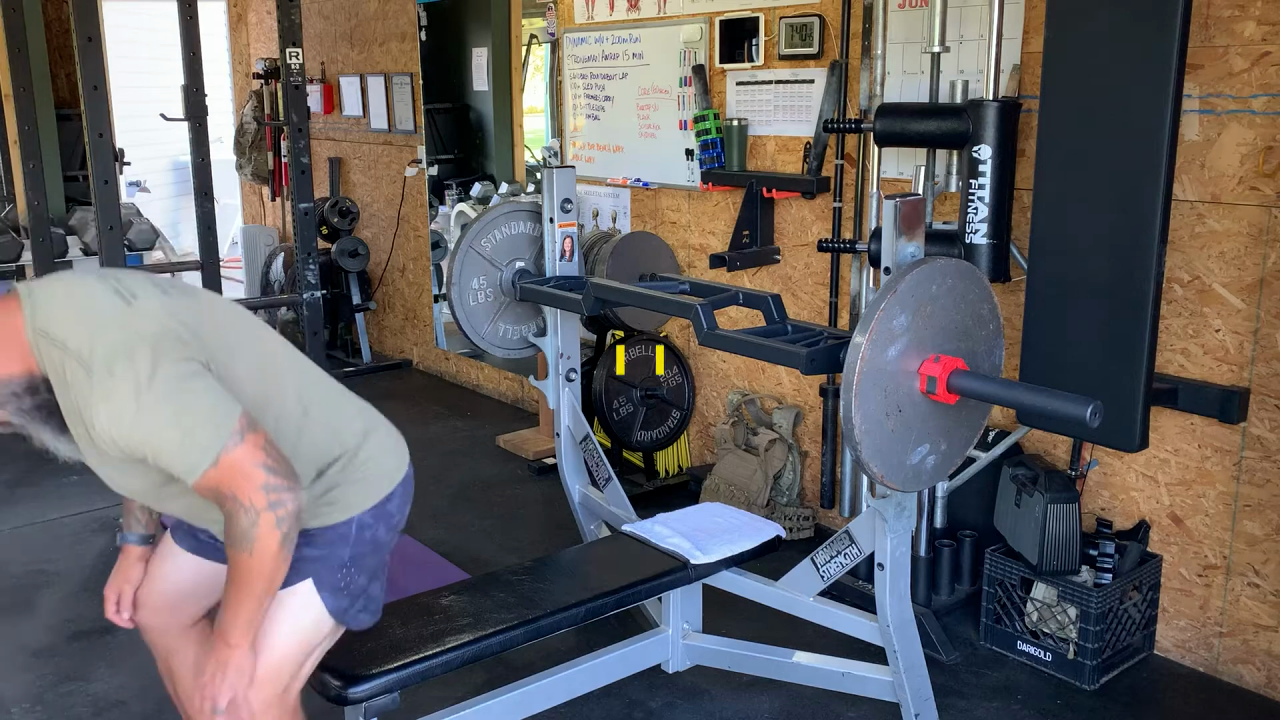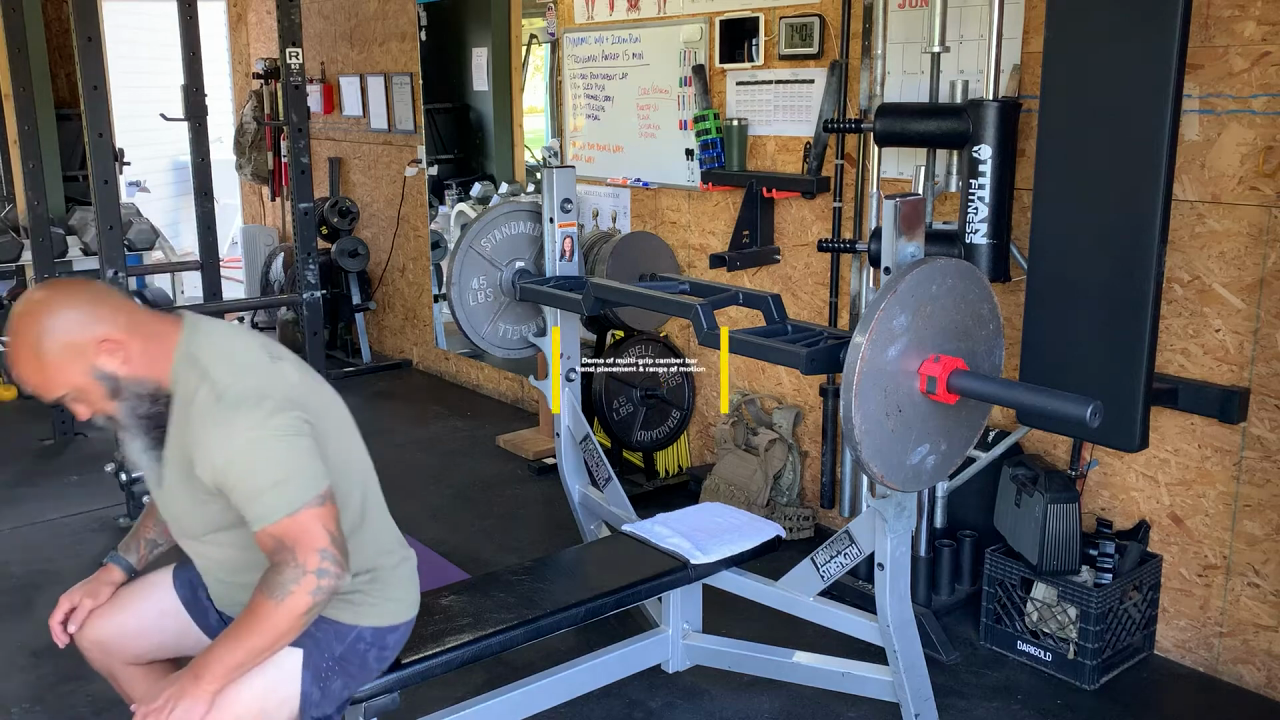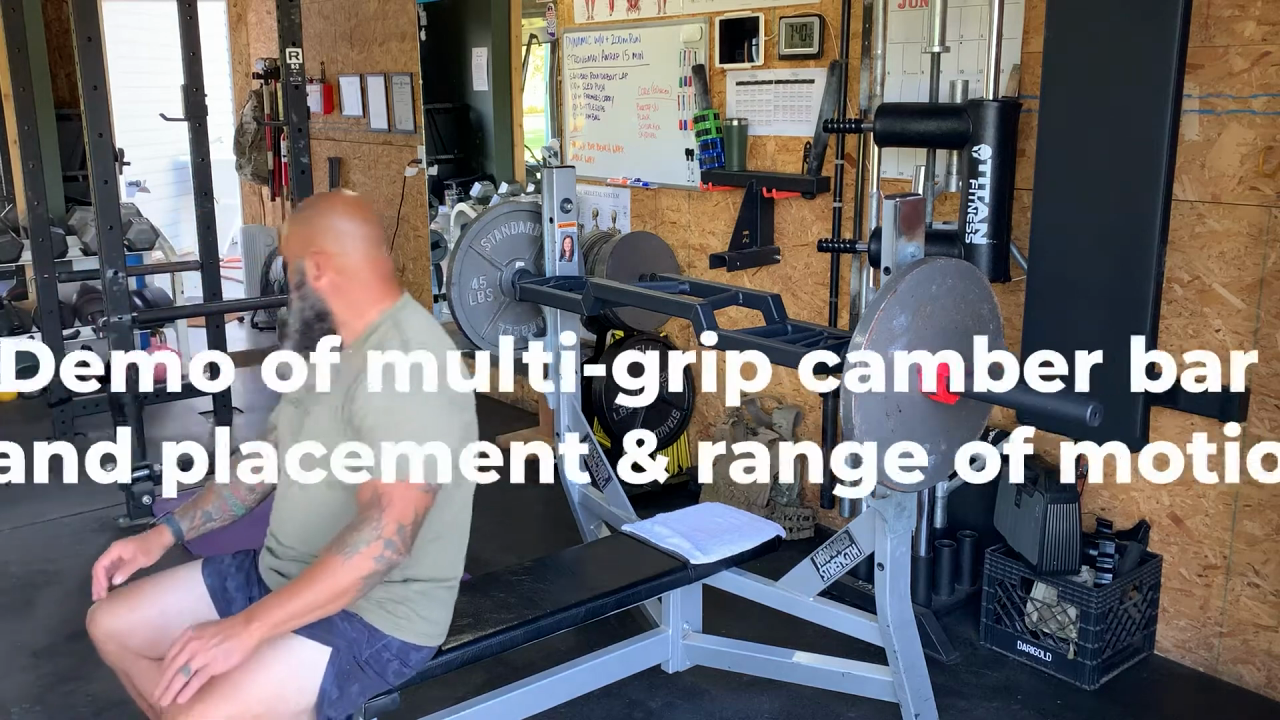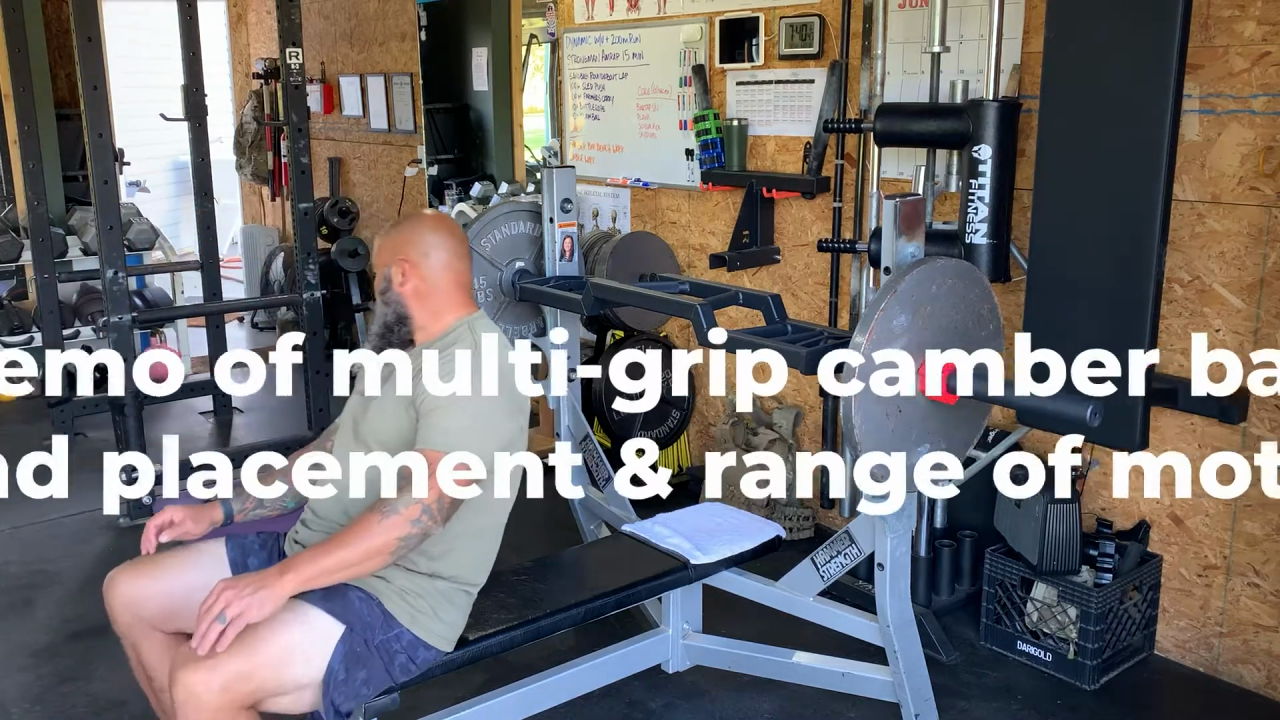
dt=0.5s
person 1, frame 1
left shoulder: (114, 370)
right shoulder: (55, 309)
left elbow: (268, 493)
left wrist: (234, 640)
right wrist: (136, 546)
left hip: (343, 492)
right knee: (161, 609)
person 1, frame 2
left shoulder: (236, 409)
right shoulder: (188, 359)
left elbow: (313, 569)
right elbow: (183, 488)
left wrist: (198, 682)
right wrist: (116, 570)
left hip: (344, 615)
right knee: (99, 630)
person 1, frame 3
right shoulder: (338, 345)
left elbow: (384, 539)
right elbow: (270, 452)
left wrist: (244, 631)
right wrist: (163, 535)
left hip: (377, 615)
right knee: (113, 623)
person 1, frame 4
left shoulder: (473, 370)
right shoulder: (410, 356)
left elbow: (420, 509)
right elbow: (327, 456)
left wrist: (281, 581)
right wrist: (217, 510)
left hip: (394, 605)
right knee: (128, 590)
